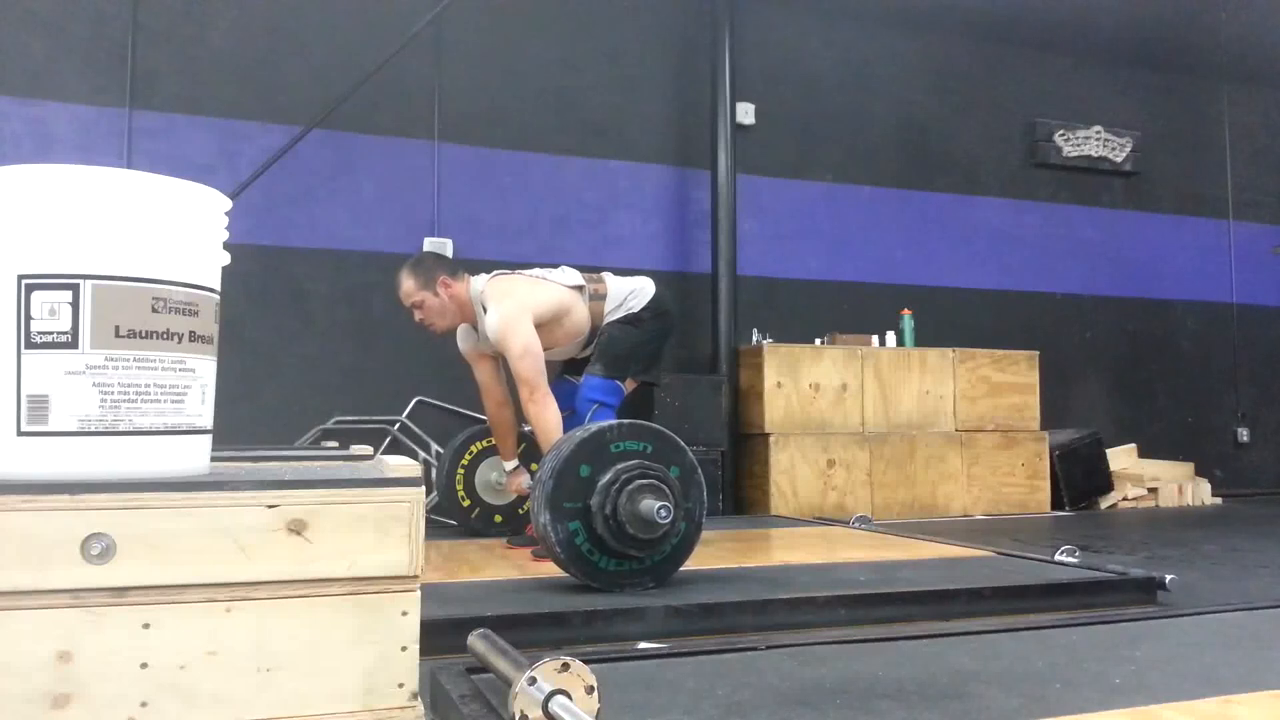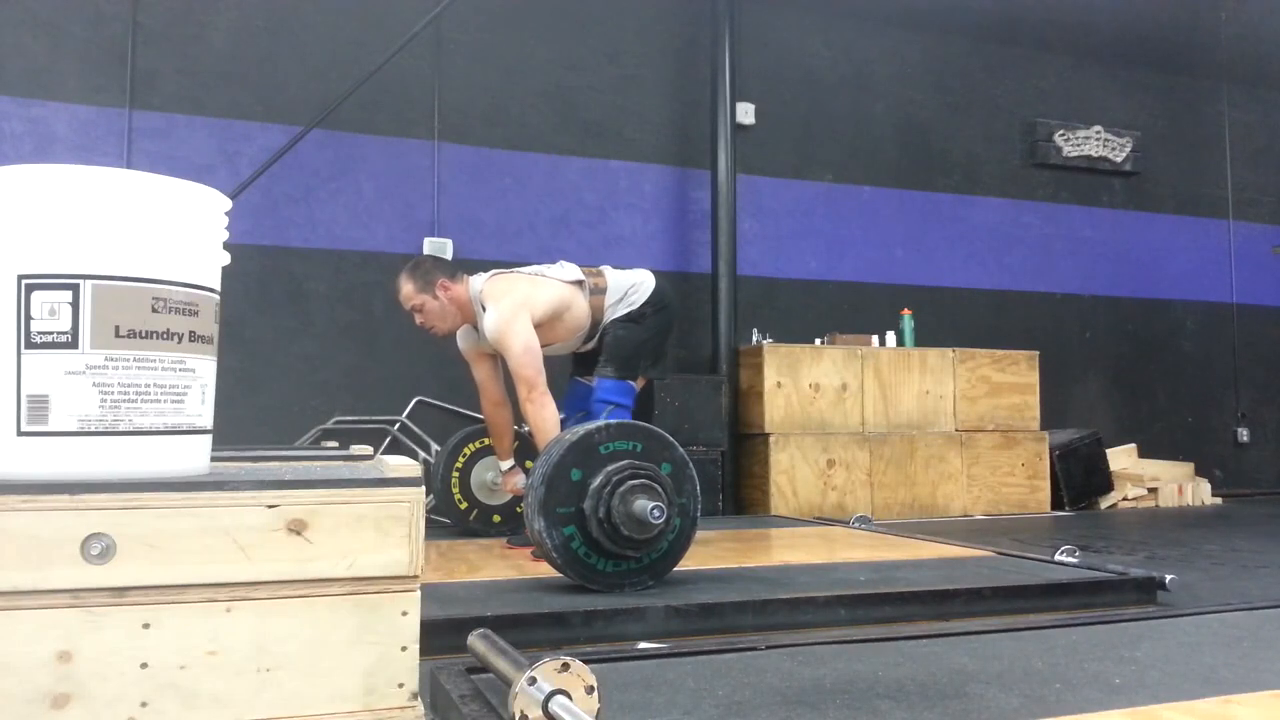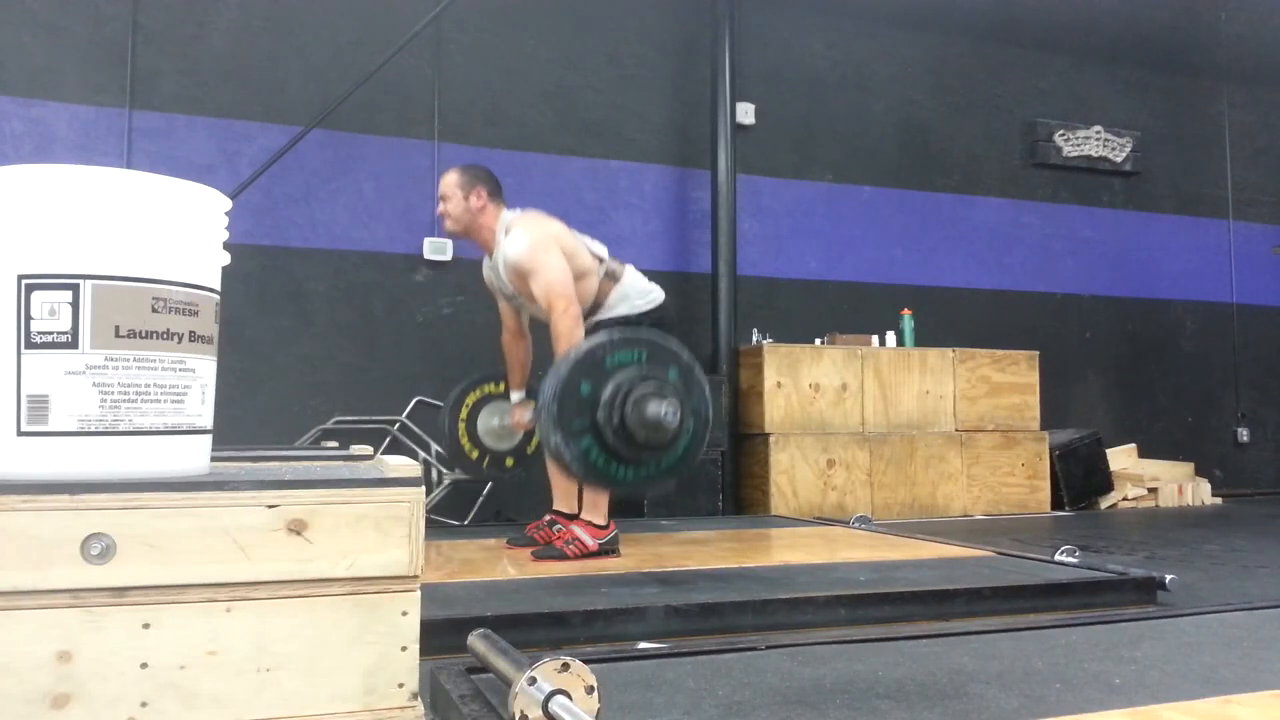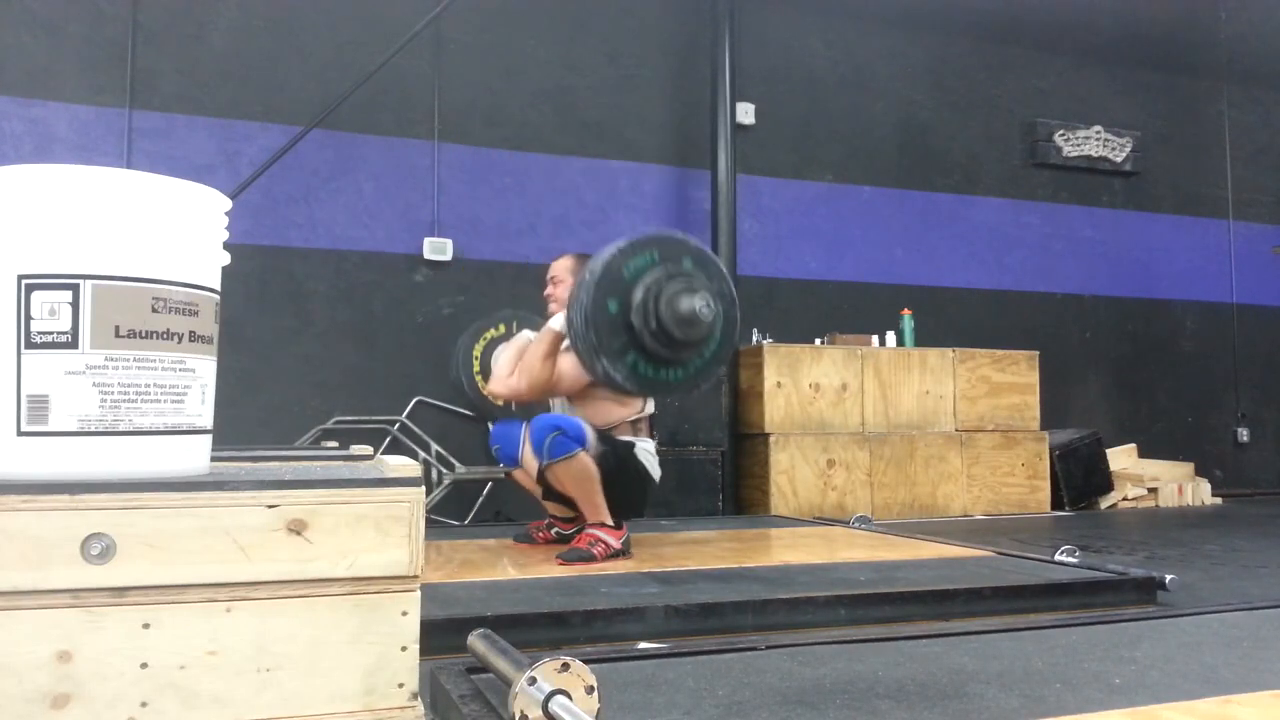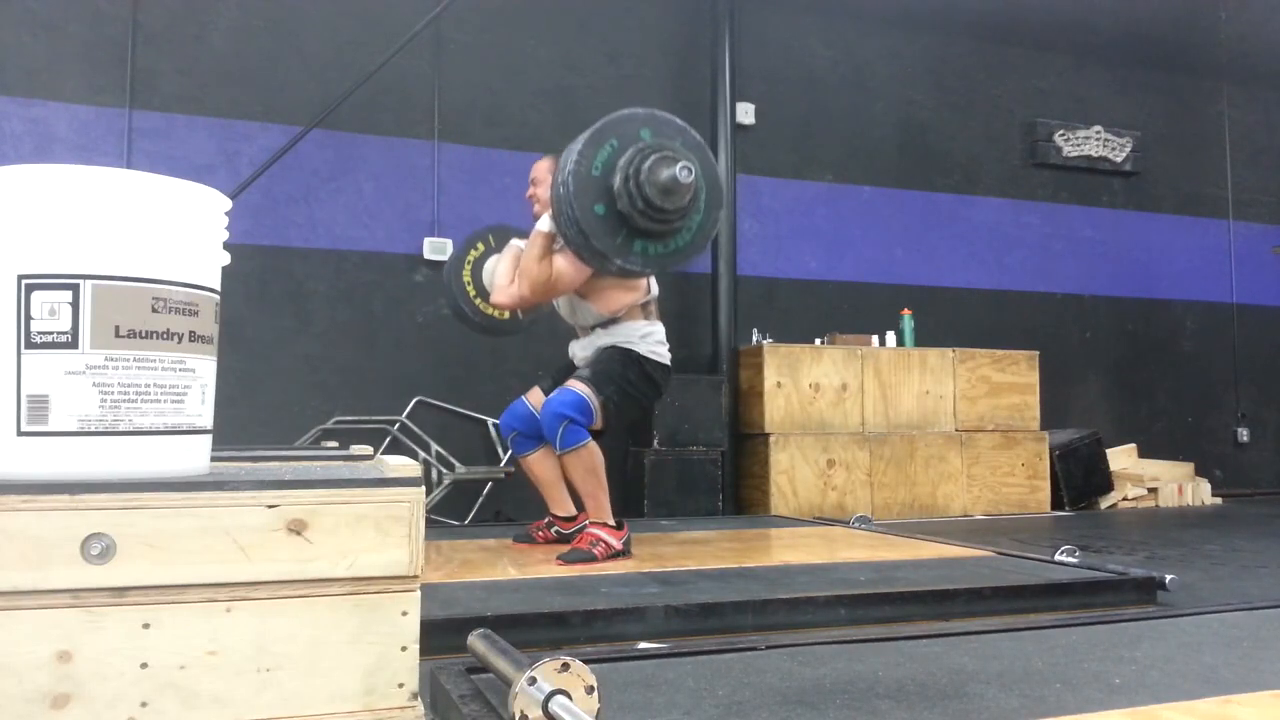
dt=1s
person 1, frame 1
left shoulder: (503, 312)
right shoulder: (470, 334)
left elbow: (535, 396)
right elbow: (496, 401)
right wrist: (512, 466)
left hip: (640, 312)
right hip: (605, 325)
left knee: (593, 401)
right knee: (562, 408)
person 1, frame 2
left shoulder: (502, 312)
right shoulder: (470, 332)
left elbow: (535, 396)
right elbow: (494, 401)
right wrist: (508, 466)
left hip: (639, 306)
right hip: (605, 319)
left knee: (610, 403)
right knee: (577, 412)
person 1, frame 3
left shoulder: (525, 239)
right shoulder: (494, 262)
left elbow: (565, 313)
right elbow: (514, 335)
right wrist: (519, 399)
left hip: (635, 314)
right hip: (602, 320)
left ankle: (597, 530)
right ankle: (563, 519)
person 1, frame 4
right shoulder: (562, 343)
left elbow: (529, 389)
right elbow: (498, 387)
left wrist: (555, 324)
right wrist: (522, 340)
left hip: (627, 471)
right hip: (591, 460)
left knee: (550, 428)
right knee: (504, 432)
left ankle: (607, 530)
right ankle: (567, 521)
person 1, frame 5
right shoulder: (559, 241)
left elbow: (533, 291)
right elbow: (502, 296)
left wrist: (546, 224)
right wrist: (516, 245)
left hip: (634, 355)
right hip: (593, 355)
left knee: (561, 414)
right knee: (517, 422)
left ankle: (607, 531)
right ankle: (566, 521)
